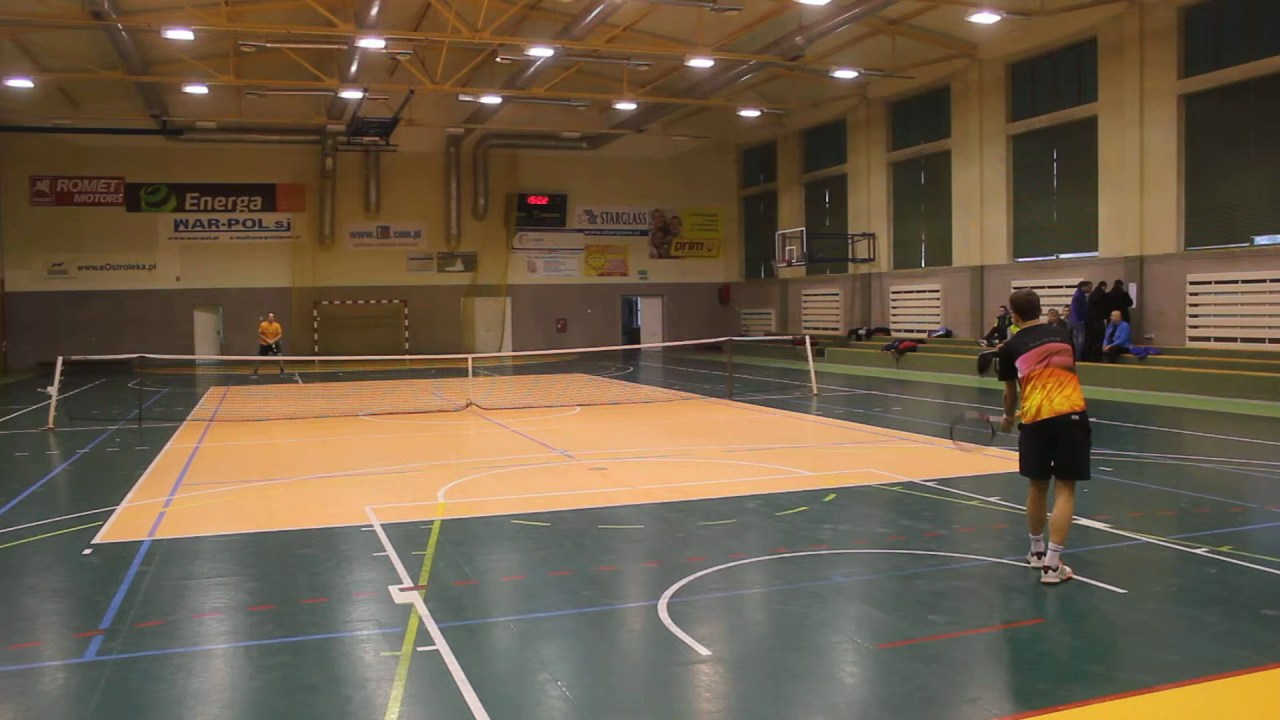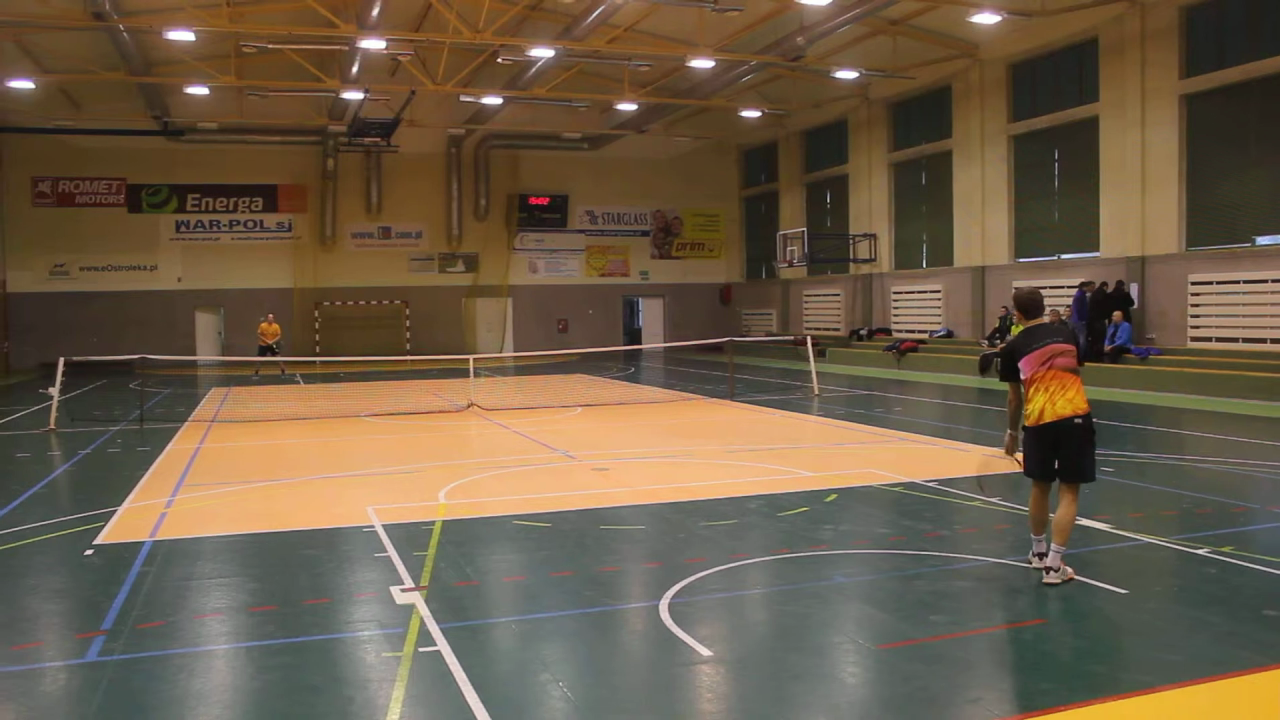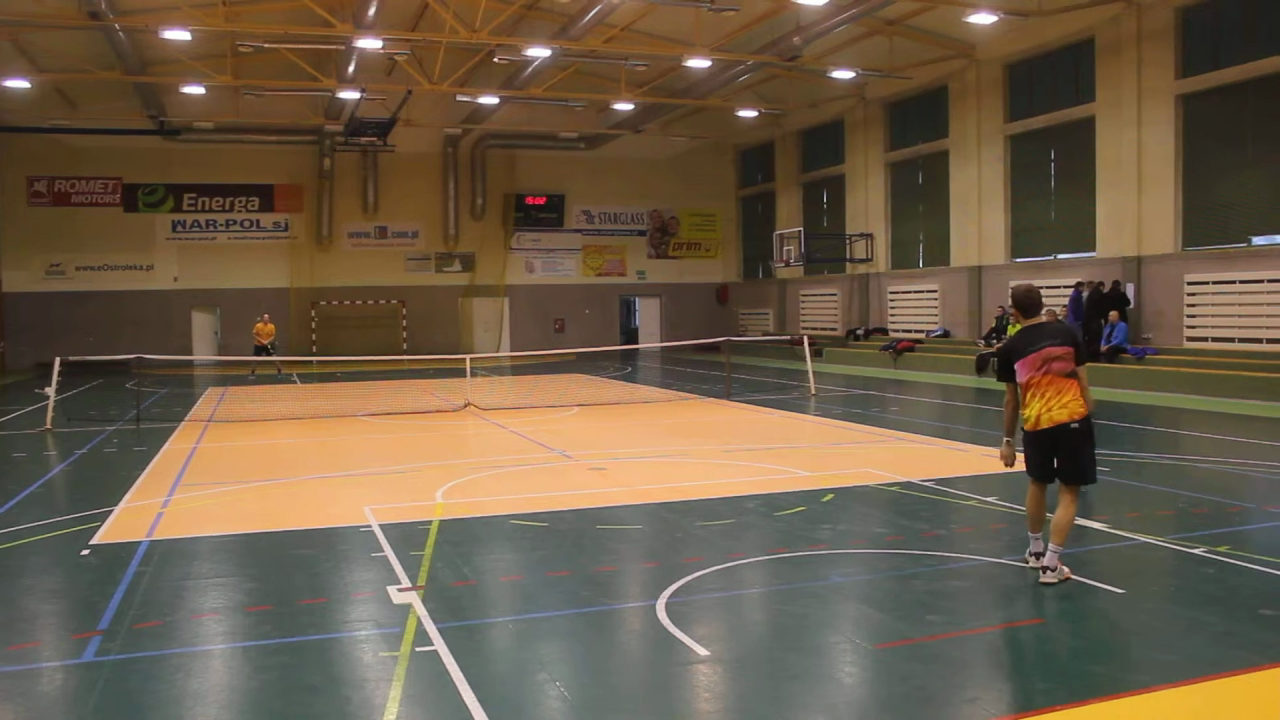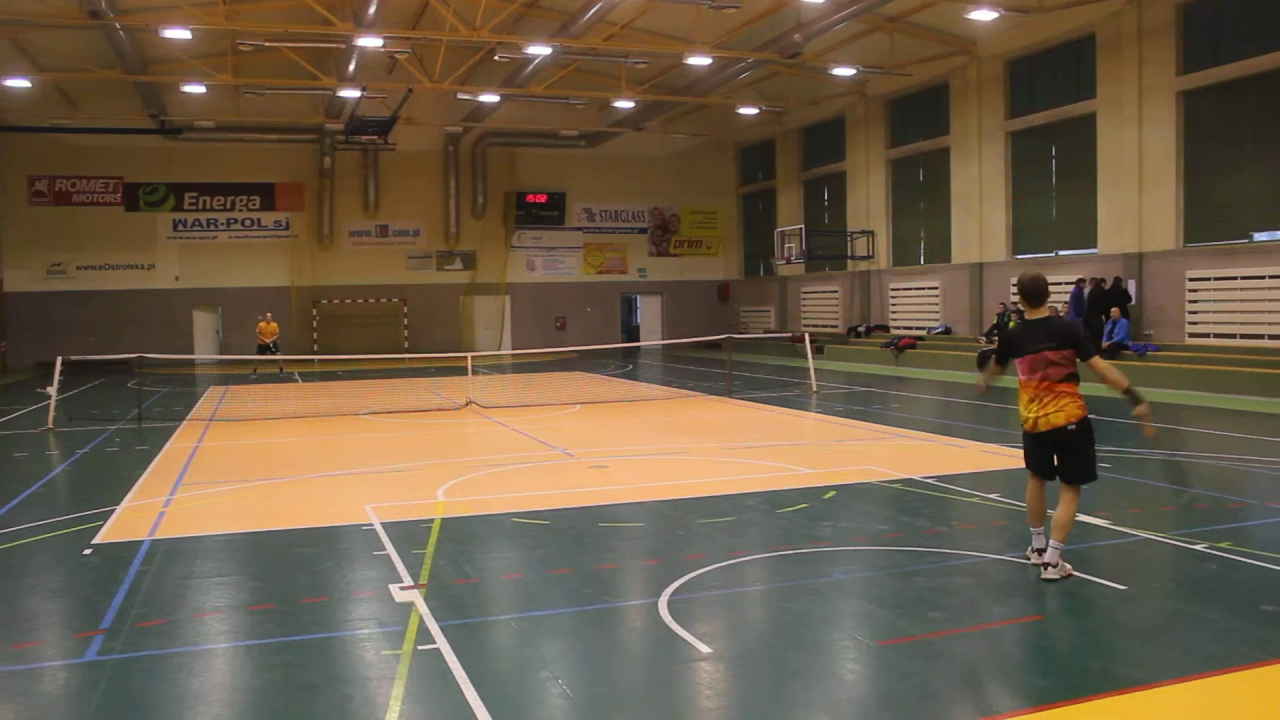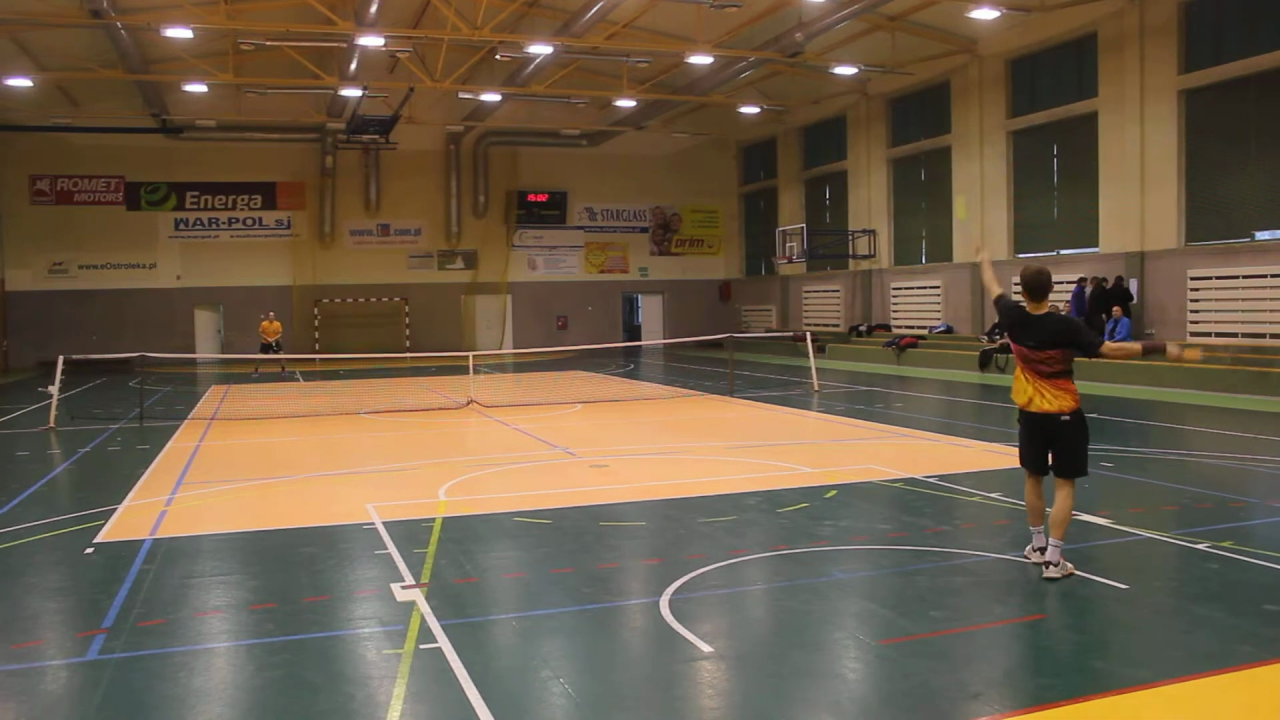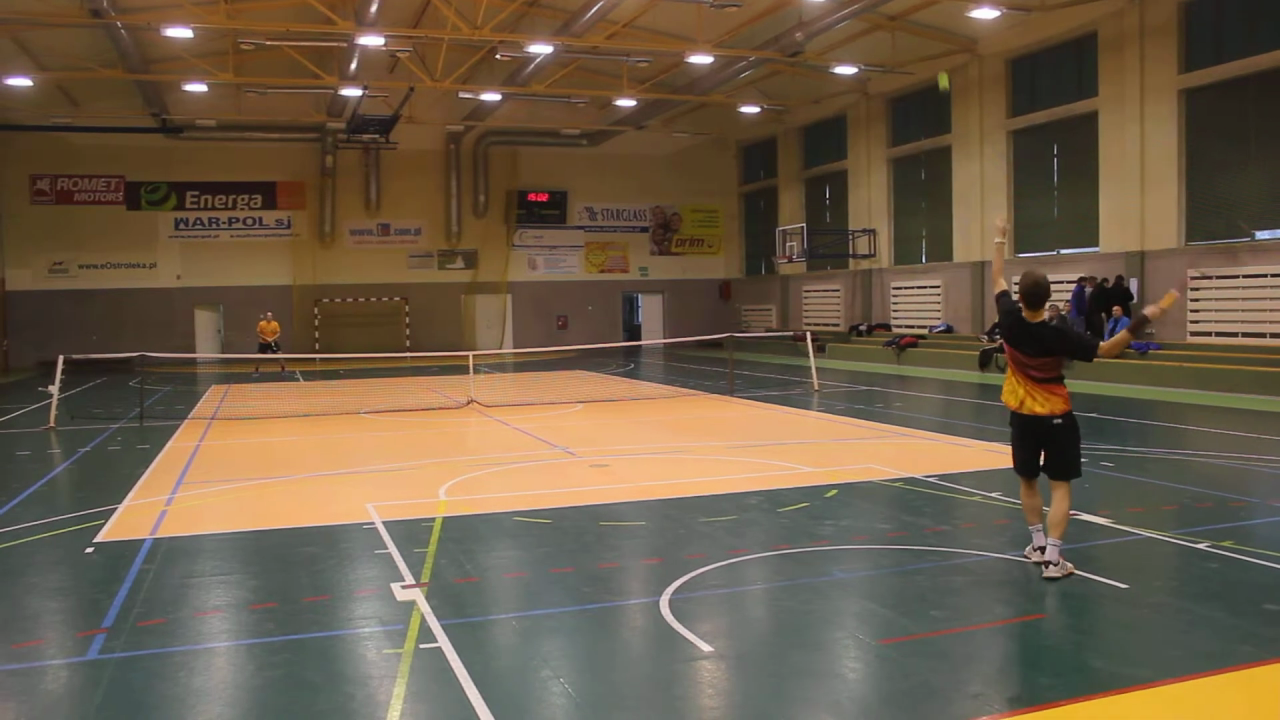
dt=0.2s
person 1, frame 1
left shoulder: (1011, 347)
right shoulder: (1062, 335)
left elbow: (1011, 393)
left wrist: (1008, 416)
left hip: (1036, 419)
right hip: (1071, 414)
left knee: (1038, 486)
right knee: (1065, 489)
left ankle: (1037, 551)
right ankle: (1052, 565)
person 1, frame 2
left shoulder: (1013, 348)
right shoulder: (1066, 335)
left elbow: (1015, 397)
left wrist: (1011, 433)
left hip: (1038, 421)
right hip: (1075, 416)
left knee: (1040, 487)
right knee: (1068, 491)
left ankle: (1039, 552)
right ankle: (1053, 565)
person 1, frame 3
left shoulder: (1010, 348)
right shoulder: (1066, 333)
left elbow: (1011, 398)
right elbow: (1080, 380)
left wrist: (1007, 440)
right wrist: (1088, 413)
left hip: (1034, 424)
right hip: (1073, 419)
left knee: (1038, 484)
right knee: (1069, 491)
left ankle: (1036, 550)
right ankle: (1050, 564)
person 1, frame 4
left shoulder: (1011, 336)
right shoulder: (1067, 329)
left elbow: (997, 365)
right elbow: (1100, 366)
left wrist: (985, 379)
right wrist: (1136, 398)
left hip: (1034, 423)
right hip: (1071, 419)
left knee: (1037, 479)
right knee: (1070, 489)
left ankle: (1037, 545)
right ankle: (1052, 560)
person 1, frame 5
left shoulder: (1014, 318)
right shoulder: (1067, 326)
left elbow: (994, 290)
right elbow: (1111, 350)
left wrist: (984, 262)
right wrist: (1159, 347)
left hip: (1030, 414)
right hip: (1065, 415)
left knee: (1033, 478)
right knee: (1064, 484)
left ankle: (1038, 545)
right ankle: (1054, 557)
person 1, frame 6
left shoulder: (1010, 322)
right shoulder: (1061, 336)
left elbow: (997, 280)
right elbow: (1108, 350)
left wrist: (1000, 240)
right wrist: (1141, 320)
left hip: (1023, 417)
right hip: (1057, 417)
left knee: (1028, 482)
right knee: (1060, 487)
left ankle: (1039, 544)
right ankle: (1052, 557)
